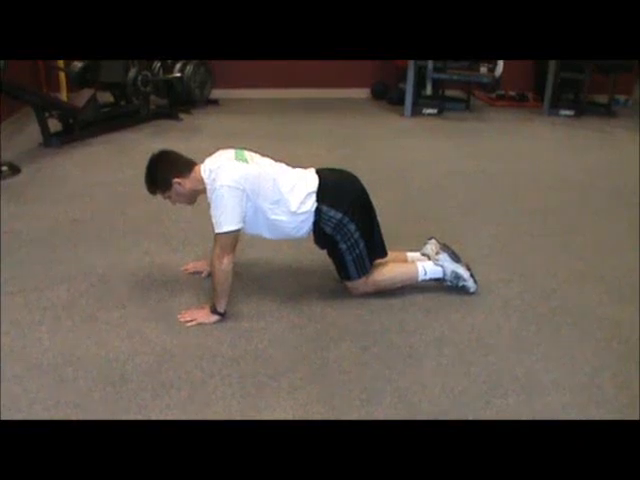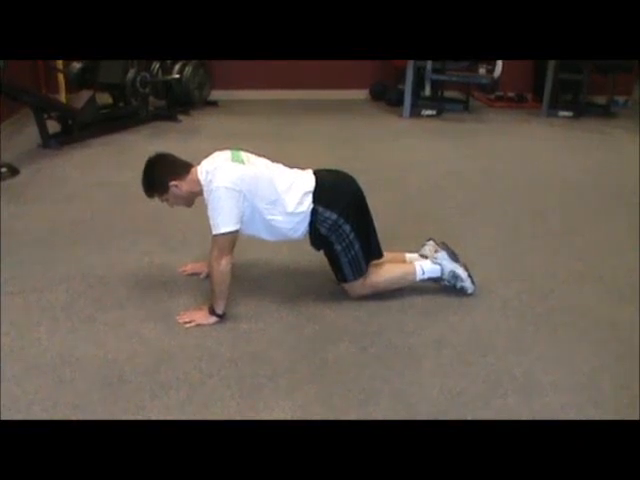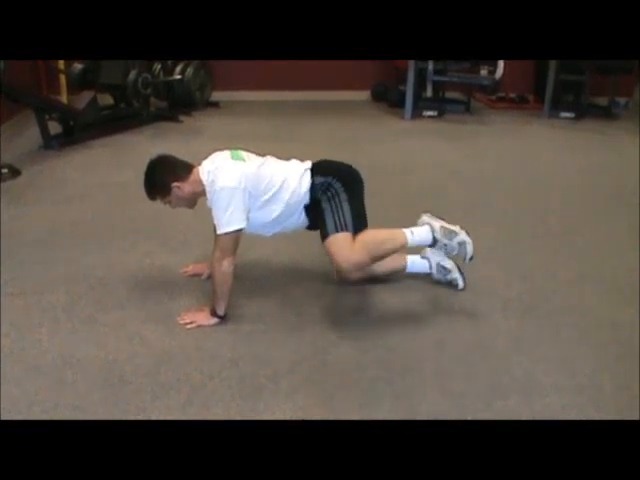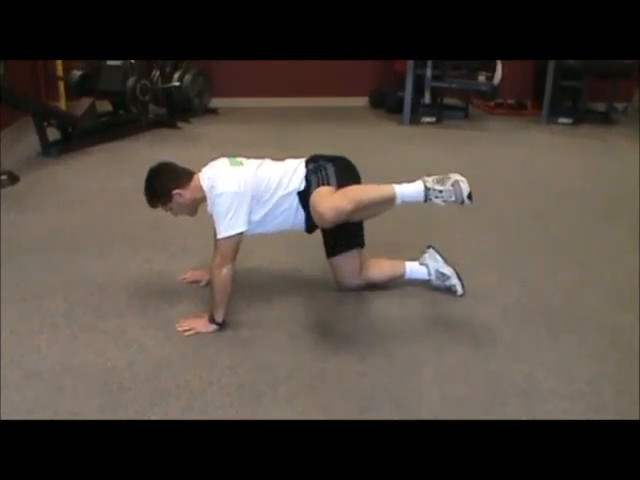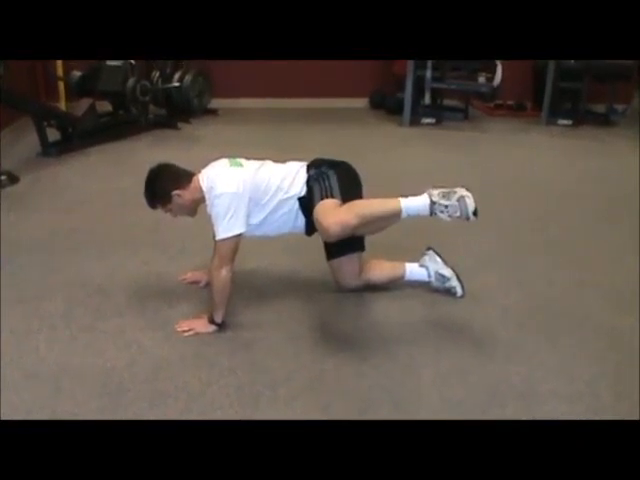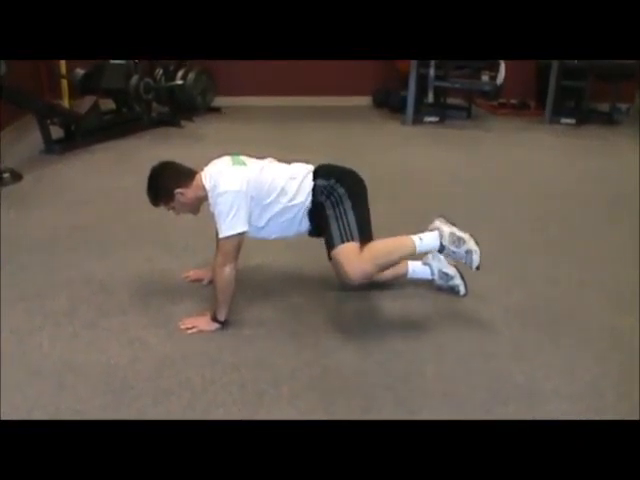
dt=0.4s
person 1, frame 1
left shoulder: (223, 185)
right shoulder: (217, 164)
left elbow: (225, 254)
left wrist: (217, 310)
right wrist: (212, 264)
left hip: (333, 207)
right hip: (329, 190)
left knee: (360, 283)
right knee: (361, 266)
left ankle: (437, 268)
right ankle: (427, 255)
person 1, frame 2
left shoulder: (220, 187)
right shoulder: (214, 166)
left elbow: (224, 255)
left wrist: (215, 311)
right wrist: (211, 264)
left hip: (328, 208)
right hip: (325, 191)
left knee: (358, 286)
right knee: (359, 266)
left ankle: (436, 267)
right ankle: (426, 256)
person 1, frame 3
left shoulder: (223, 185)
right shoulder: (213, 168)
left elbow: (226, 256)
right elbow: (224, 240)
left wrist: (216, 312)
right wrist: (212, 265)
left hip: (327, 185)
right hip: (318, 186)
left knee: (346, 260)
right knee: (352, 263)
left ankle: (427, 233)
right ankle: (430, 262)
person 1, frame 4
left shoulder: (225, 190)
right shoulder: (211, 176)
left elbow: (226, 262)
right elbow: (222, 245)
left wrist: (215, 319)
right wrist: (211, 272)
left hip: (325, 172)
right hip: (316, 185)
left knee: (328, 212)
right knee: (351, 279)
left ankle: (423, 189)
right ankle: (426, 268)
person 1, frame 5
left shoulder: (223, 192)
right shoulder: (212, 177)
left elbow: (225, 263)
left wrist: (215, 320)
right wrist: (210, 274)
left hip: (325, 179)
right hip: (316, 187)
left knee: (333, 227)
right knee: (350, 280)
left ankle: (427, 202)
right ankle: (427, 270)
person 1, frame 6
left shoulder: (225, 191)
right shoulder: (215, 174)
left elbow: (228, 261)
right elbow: (226, 244)
left wrist: (218, 318)
right wrist: (214, 271)
left hip: (331, 190)
right hip: (321, 193)
left knee: (354, 269)
right knee: (355, 276)
left ankle: (437, 239)
right ankle: (430, 268)
